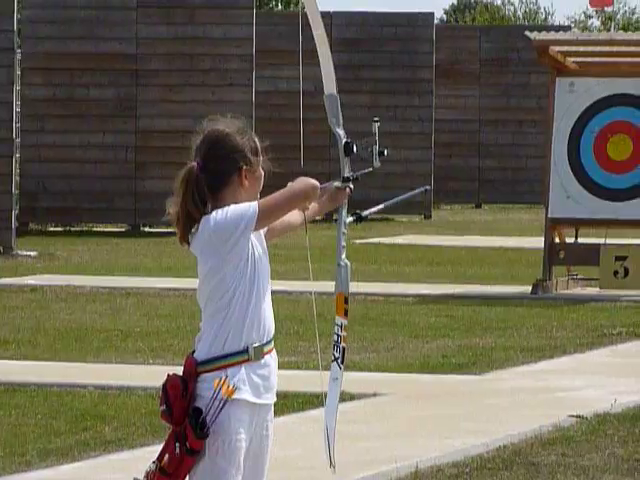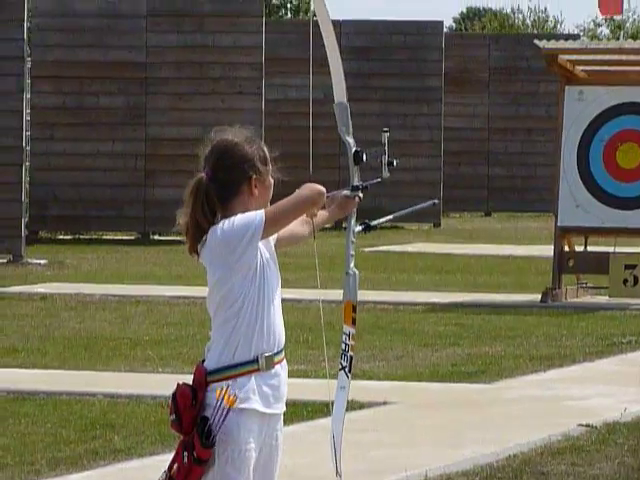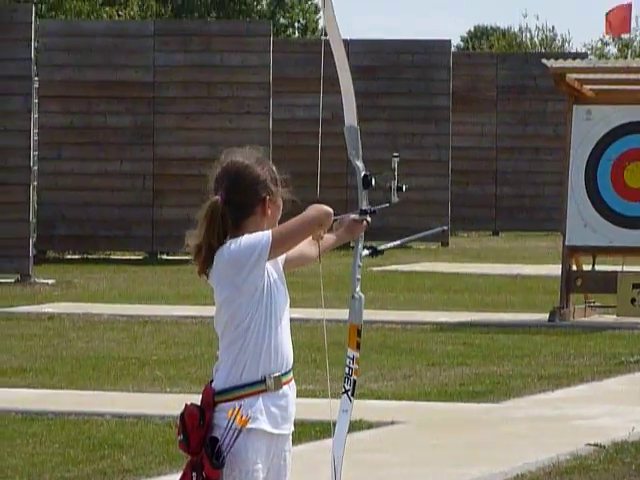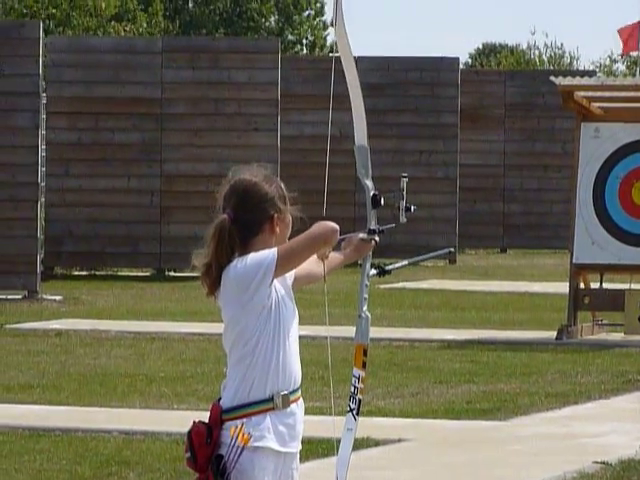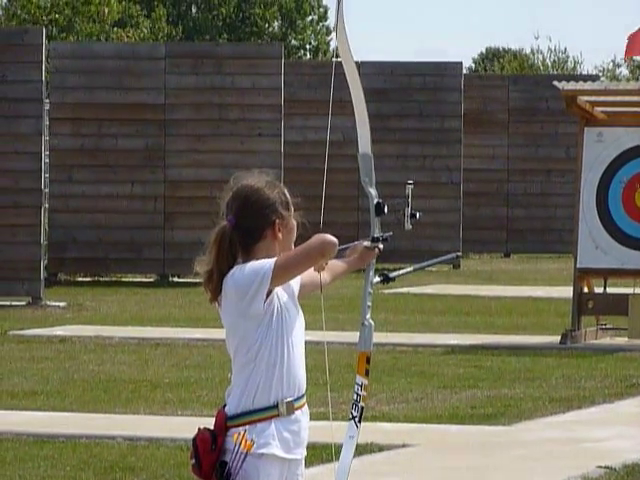
dt=0.3s
person 1, frame 1
left shoulder: (243, 225)
right shoulder: (221, 225)
left elbow: (291, 218)
right elbow: (306, 189)
left wrist: (324, 205)
right wrist: (306, 194)
left hip: (256, 374)
right hip: (226, 381)
person 1, frame 2
left shoulder: (253, 234)
right shoulder: (229, 235)
left elbow: (299, 227)
right elbow: (313, 195)
left wrist: (332, 213)
right wrist: (317, 204)
left hip: (266, 384)
right hip: (236, 391)
person 1, frame 3
left shoulder: (263, 255)
right shoulder: (237, 255)
left elbow: (306, 249)
right elbow: (321, 214)
left wrist: (339, 236)
right wrist: (318, 225)
left hip: (275, 406)
right hip: (244, 414)
person 1, frame 4
left shoulder: (271, 273)
right shoulder: (245, 273)
left elbow: (312, 268)
right elbow: (327, 231)
left wrist: (348, 254)
right wrist: (323, 246)
left hip: (283, 425)
right hip: (252, 432)
person 1, frame 5
left shoulder: (280, 281)
right shoulder: (244, 280)
left elbow: (319, 274)
right elbow: (324, 244)
left wrist: (353, 262)
right wrist: (319, 255)
left hip: (288, 433)
right hip: (257, 440)
